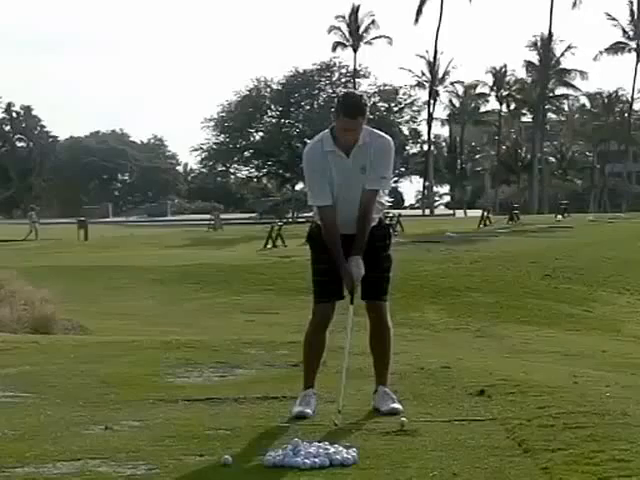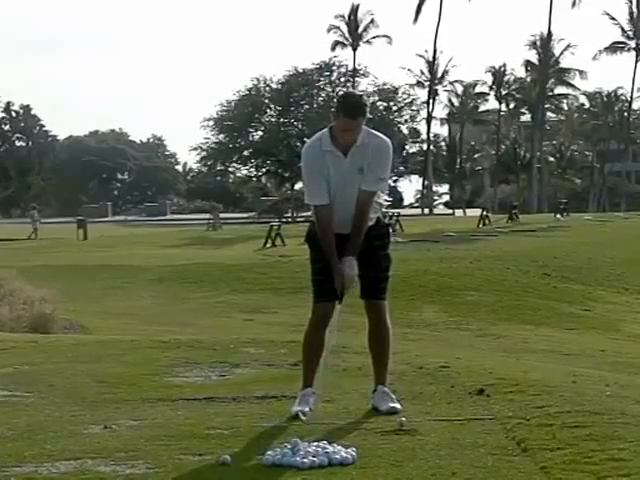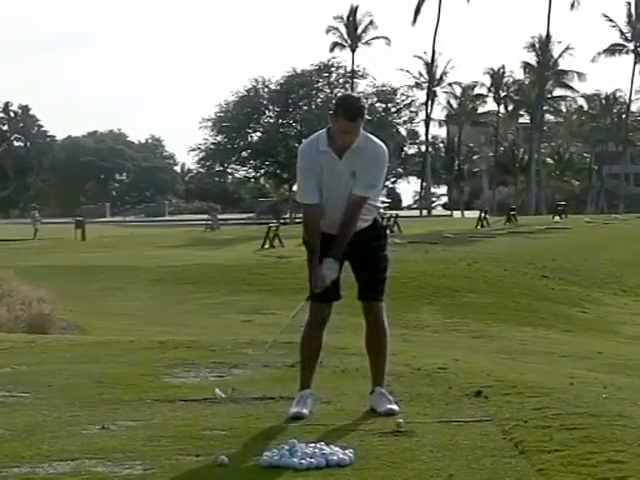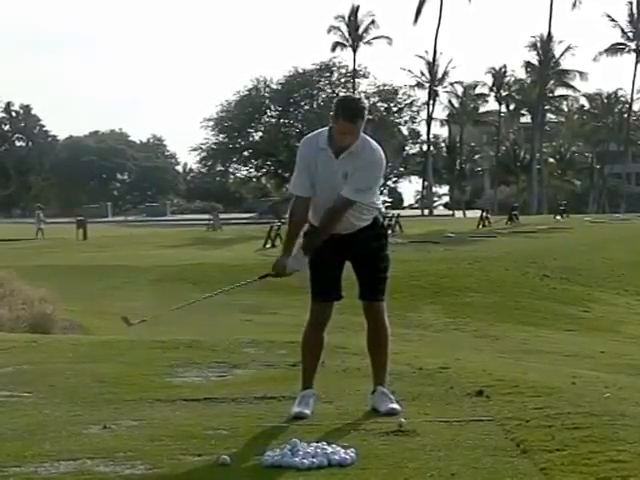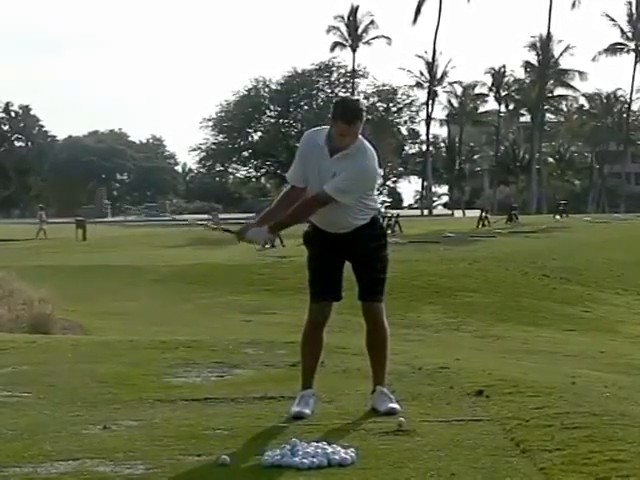
dt=1s
person 1, frame 1
left shoulder: (382, 145)
right shoulder: (314, 152)
left elbow: (368, 204)
right elbow: (326, 214)
left wrist: (358, 257)
right wrist: (343, 266)
left hip: (371, 232)
right hip: (328, 235)
left knee: (378, 310)
right knee: (321, 313)
left ankle: (382, 390)
right ankle: (308, 392)
person 1, frame 2
left shoulder: (380, 146)
right shoulder: (312, 151)
left elbow: (364, 205)
right elbow: (322, 213)
left wrist: (352, 257)
right wrist: (335, 265)
left hip: (369, 232)
right hip: (327, 234)
left knee: (377, 310)
right knee: (321, 313)
left ankle: (381, 389)
right ankle: (307, 391)
person 1, frame 3
left shoulder: (376, 151)
right shoulder: (309, 150)
left elbow: (354, 208)
right elbow: (311, 211)
left wrist: (334, 259)
right wrist: (315, 263)
left hip: (365, 234)
right hip: (324, 234)
left knee: (375, 311)
right knee: (318, 314)
left ankle: (378, 390)
right ankle: (304, 392)
person 1, frame 4
left shoulder: (373, 156)
right shoulder: (310, 146)
left elbow: (339, 209)
right elbow: (301, 202)
left wrist: (304, 252)
right wrist: (286, 252)
left hip: (366, 234)
right hip: (323, 234)
left knee: (376, 312)
right knee: (319, 314)
left ankle: (380, 389)
right ankle: (307, 391)
person 1, frame 5
left shoulder: (365, 162)
right shoulder: (310, 140)
left elbow: (314, 203)
right elbow: (295, 190)
left wrist: (269, 231)
right wrist: (258, 222)
left hip: (364, 235)
right hip: (323, 235)
left knee: (374, 312)
right knee: (317, 314)
left ankle: (380, 390)
right ankle: (306, 392)
